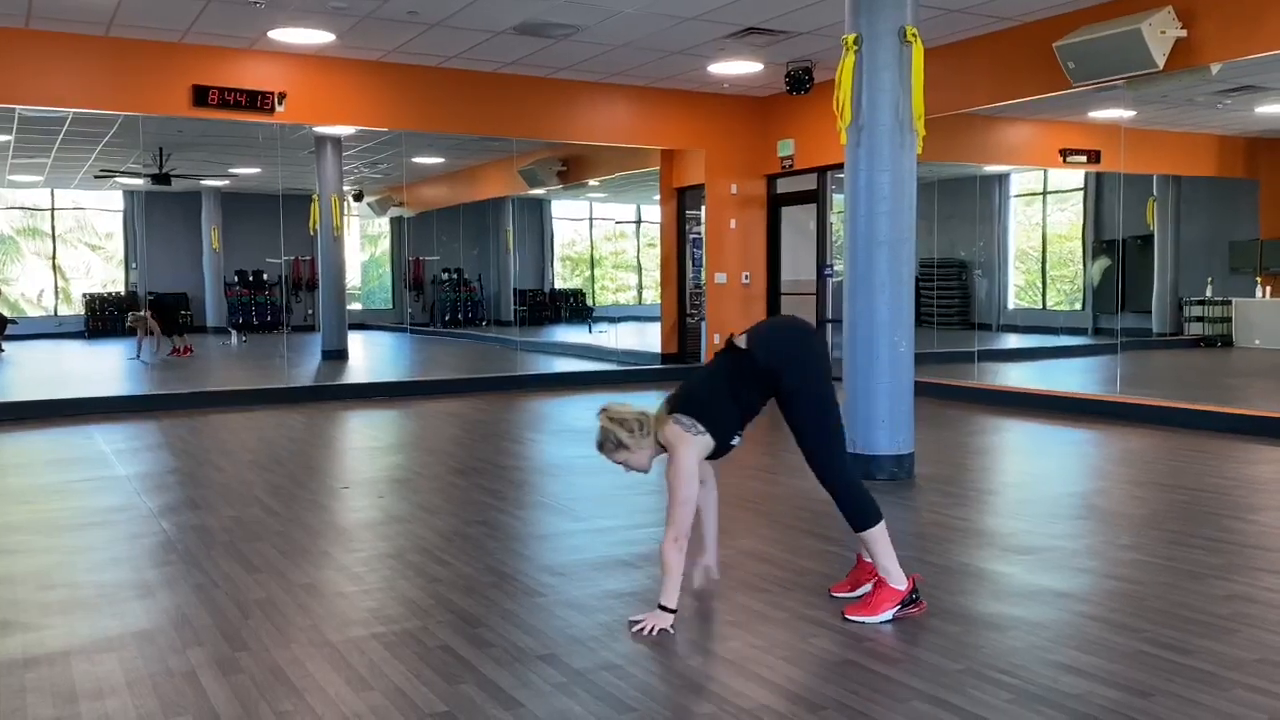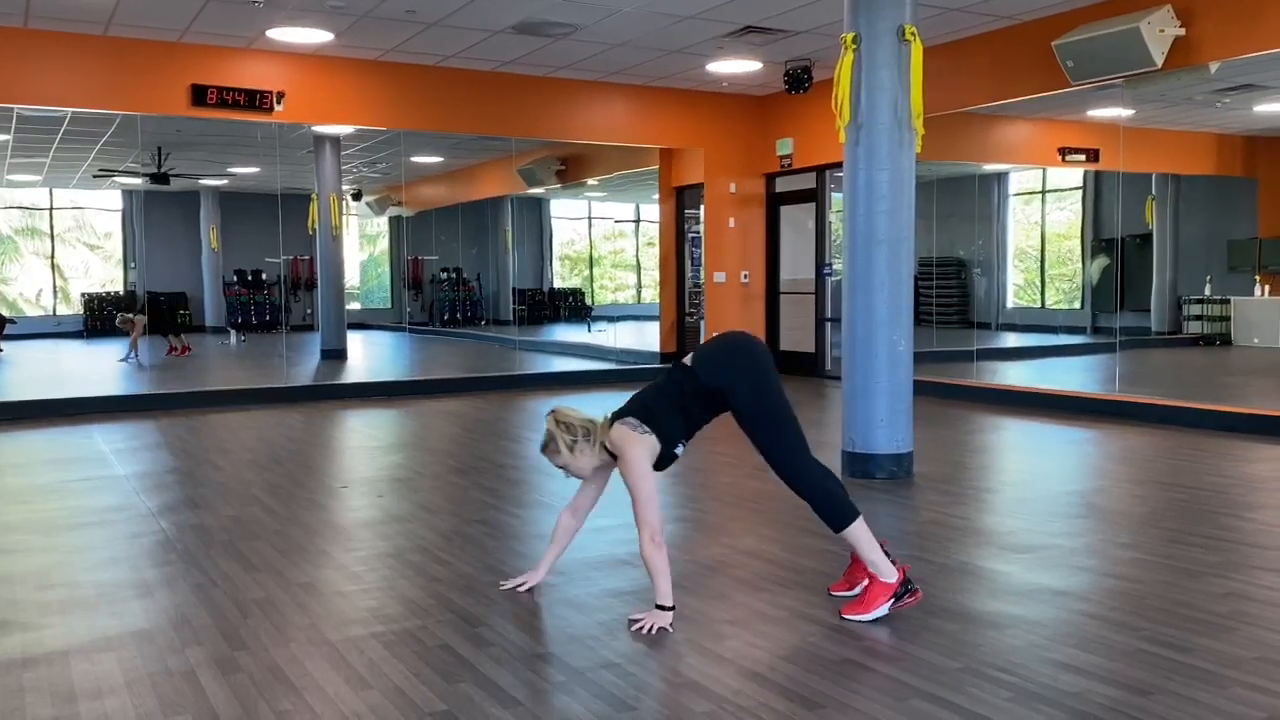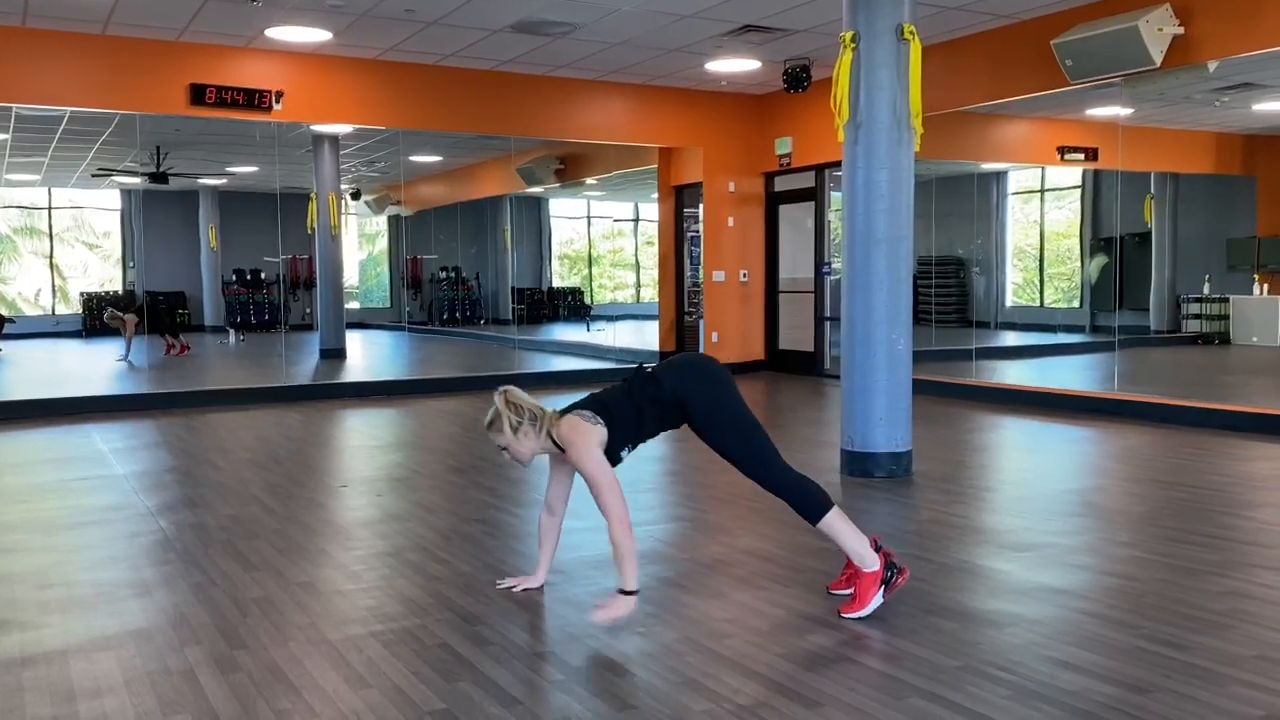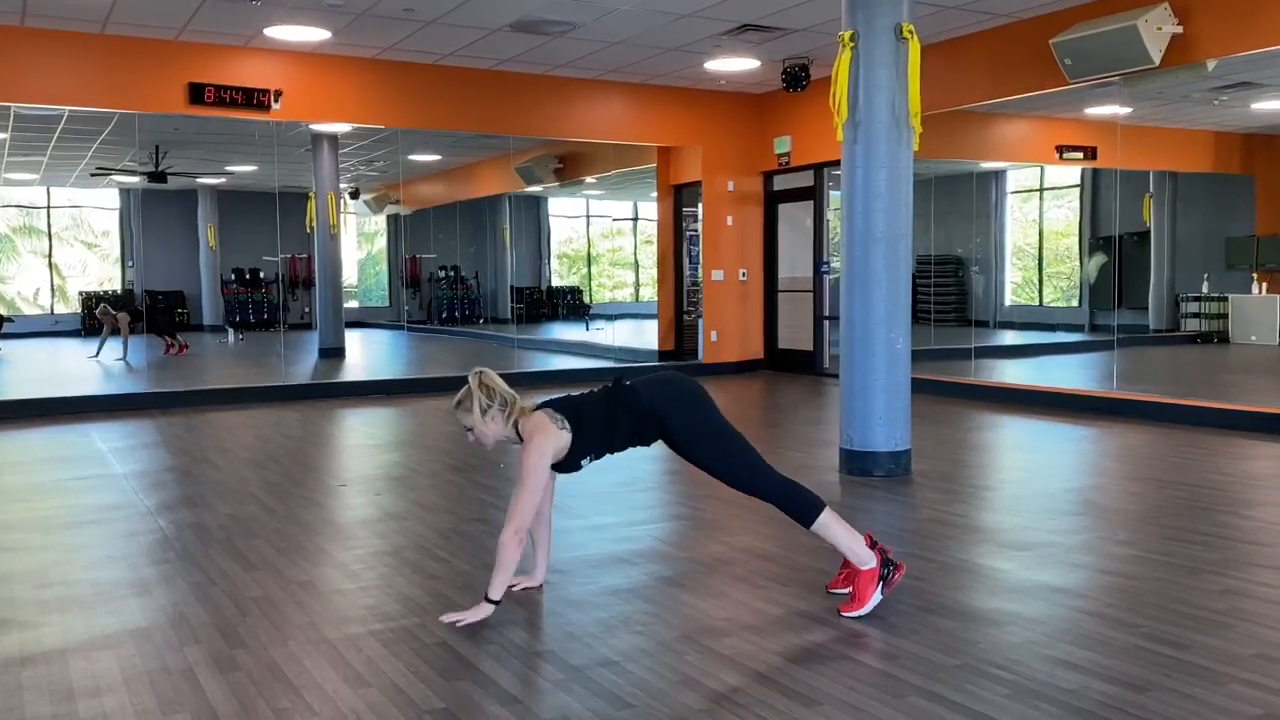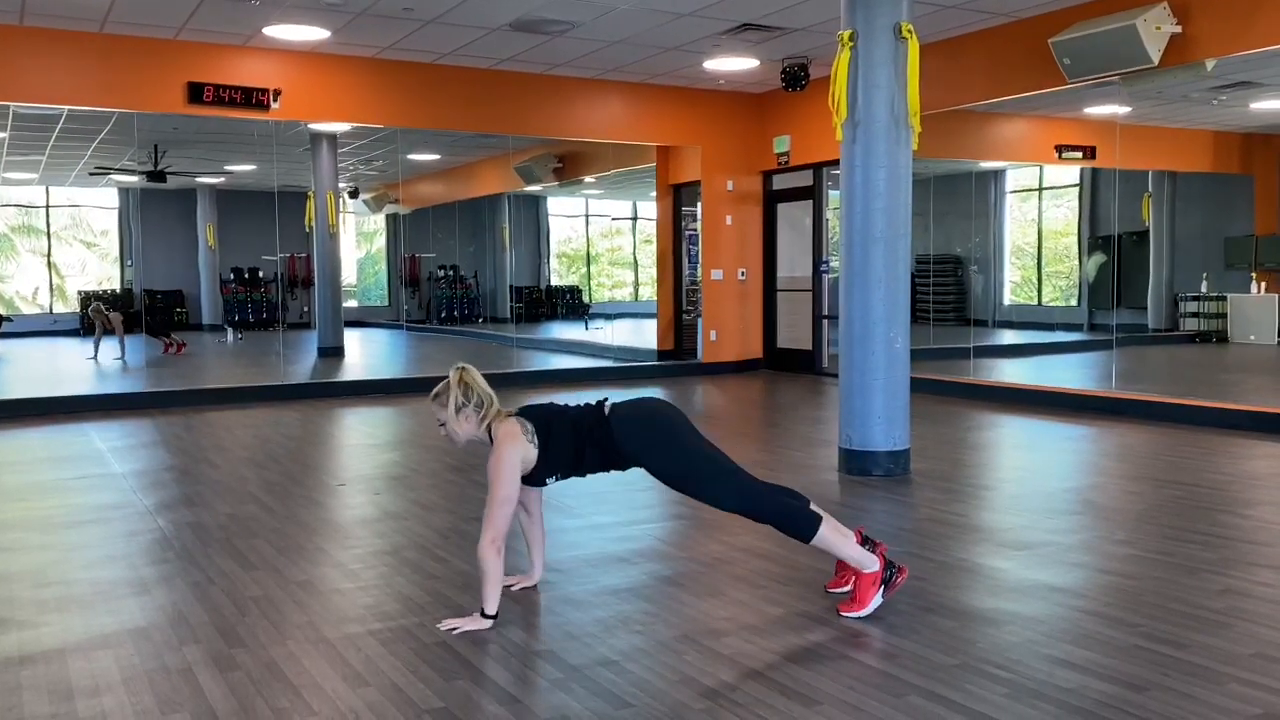
dt=0.3s
person 1, frame 1
left shoulder: (680, 443)
right shoulder: (666, 425)
left elbow: (677, 536)
right elbow: (703, 483)
left wrist: (667, 608)
right wrist: (710, 552)
left hip: (791, 353)
right hip: (776, 347)
left knee: (831, 469)
right knee: (828, 465)
left ankle: (897, 586)
right ankle: (869, 564)
person 1, frame 2
left shoulder: (629, 448)
right shoulder: (604, 443)
left elbow: (651, 536)
right elbow: (575, 510)
left wrist: (665, 607)
right wrist: (542, 570)
left hip: (736, 366)
right hip: (723, 365)
left knee: (798, 470)
right knee: (796, 469)
left ankle: (888, 579)
right ankle: (864, 557)
person 1, frame 3
left shoulder: (575, 438)
right shoulder: (557, 435)
left elbow: (618, 518)
right elbow: (552, 509)
left wrist: (628, 591)
right wrist: (539, 574)
left hip: (694, 385)
right hip: (680, 388)
left knee: (772, 473)
right knee: (770, 473)
left ankle: (873, 566)
right ankle: (861, 550)
person 1, frame 4
left shoulder: (538, 437)
right shoulder: (531, 425)
left elbow: (516, 526)
right elbow: (540, 506)
left wrist: (489, 602)
right wrist: (538, 571)
left hip: (668, 404)
right hip: (657, 404)
left knee: (763, 481)
right knee: (757, 482)
left ankle: (870, 564)
right ankle: (859, 546)
person 1, frame 5
left shoulder: (505, 446)
right shoulder: (511, 427)
left elbow: (491, 539)
right elbow: (529, 503)
left wrist: (486, 613)
right wrist: (535, 570)
left hip: (643, 435)
right hip: (643, 421)
left knee: (749, 499)
right knee: (750, 491)
left ankle: (870, 566)
right ankle: (855, 543)
